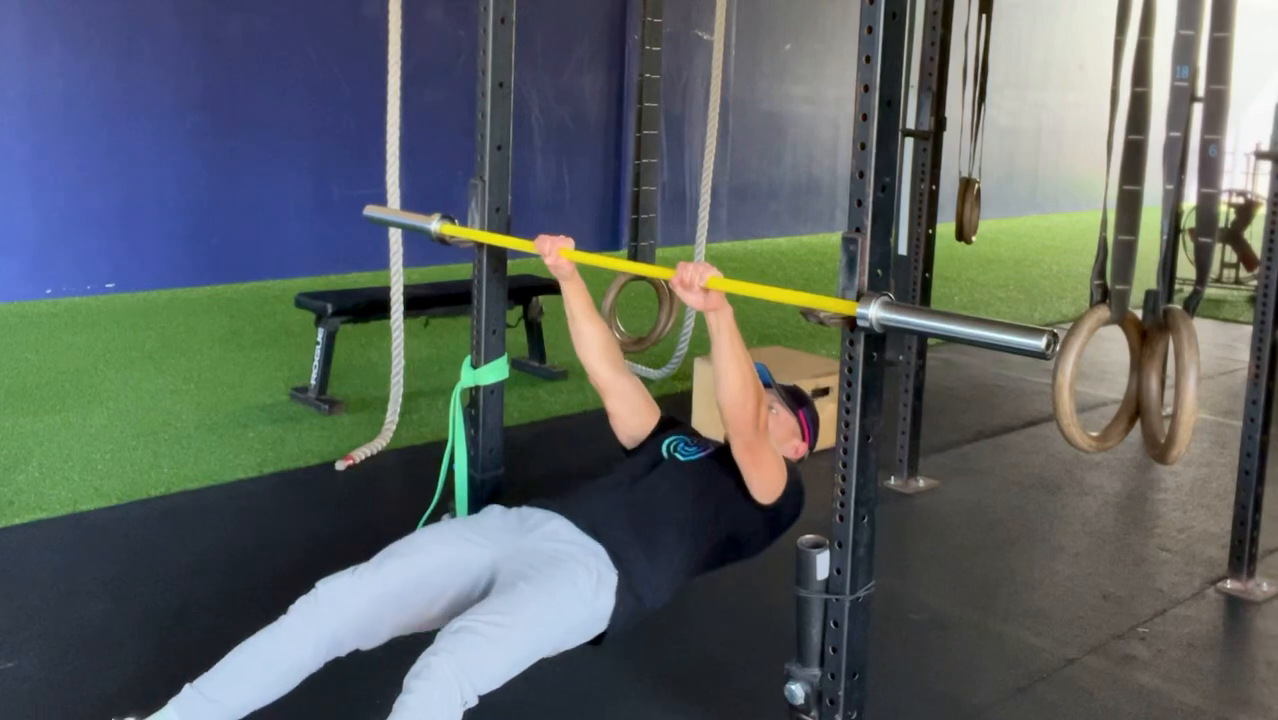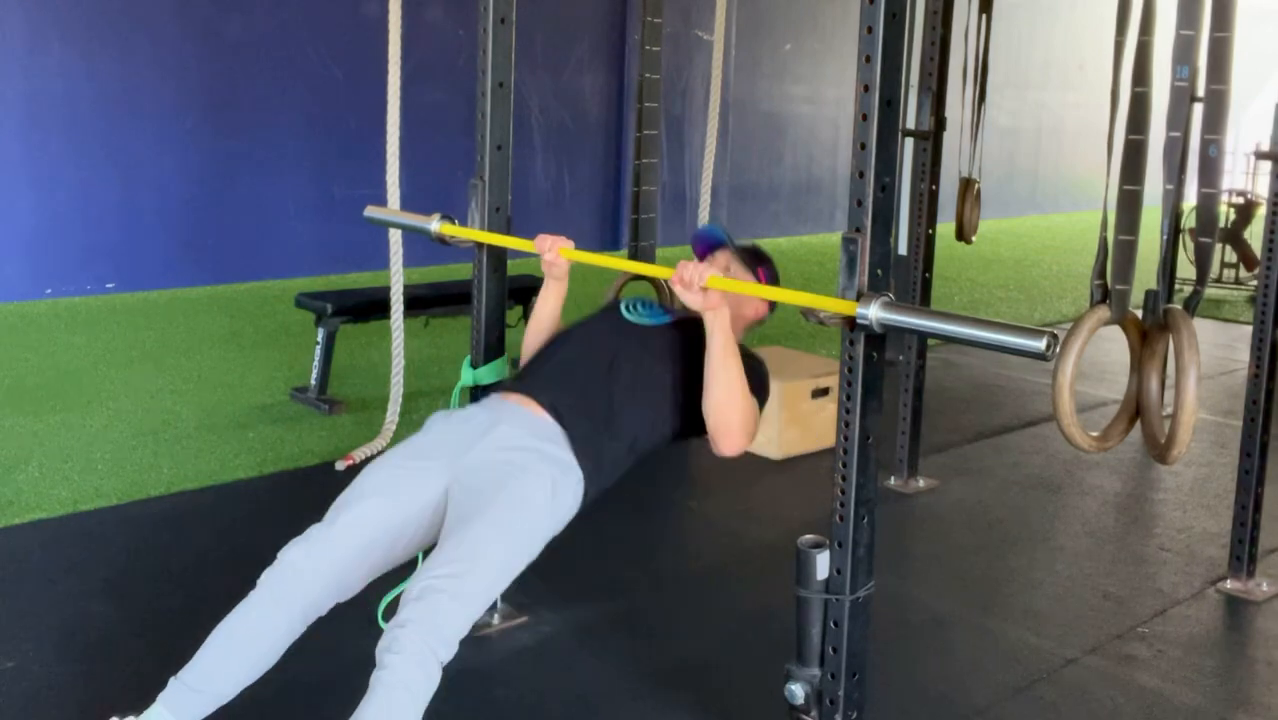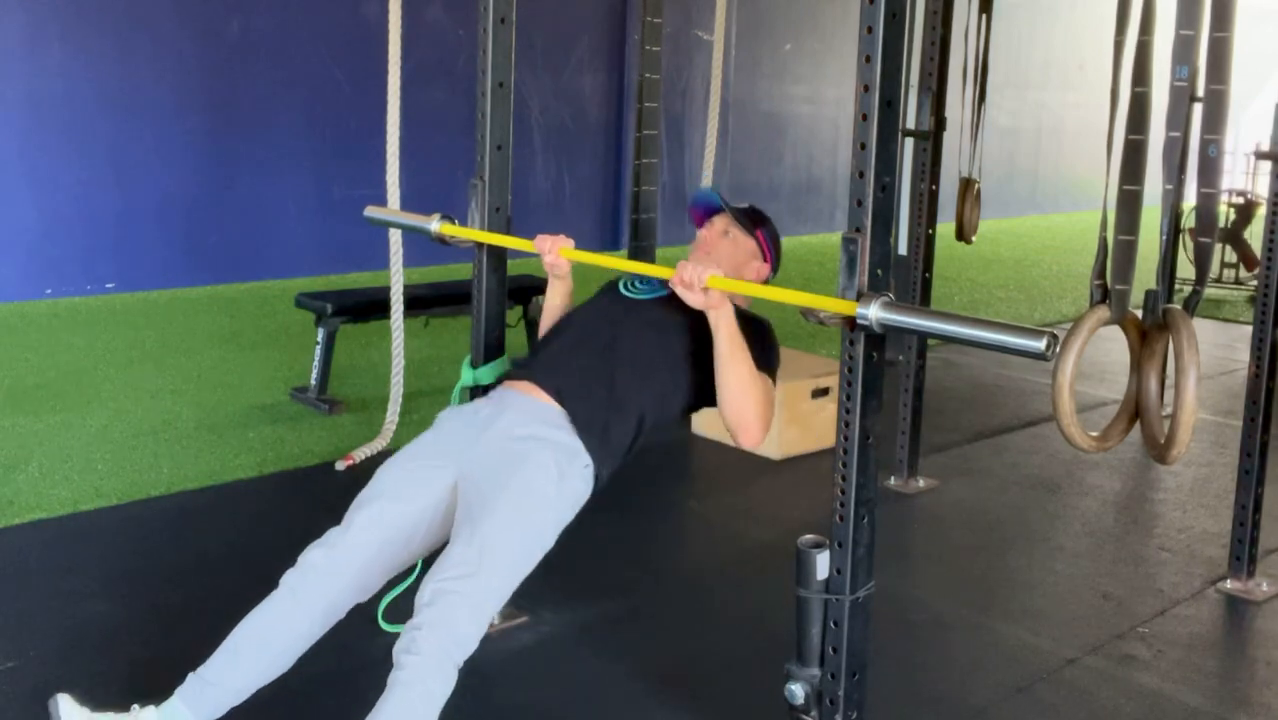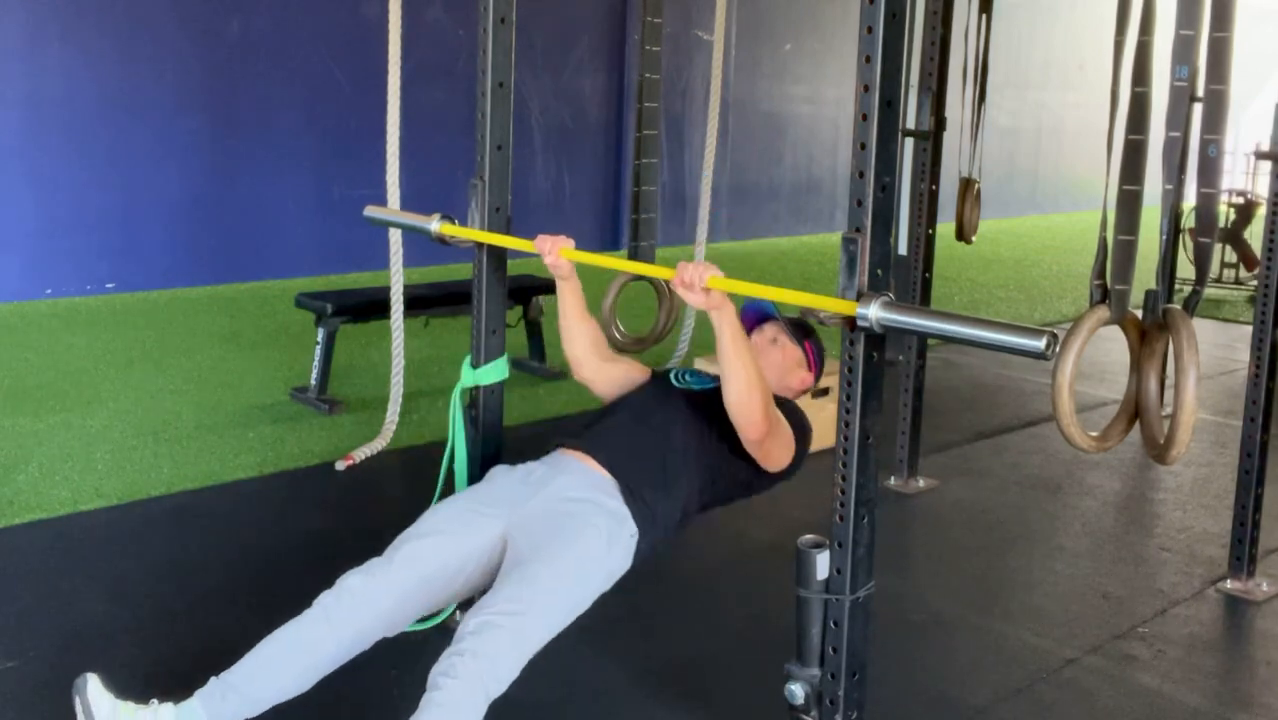
dt=0.4s
person 1, frame 1
left shoulder: (769, 493)
right shoulder: (675, 443)
left elbow: (743, 422)
right elbow: (608, 371)
left wrist: (718, 311)
right wrist: (569, 277)
left hip: (592, 569)
right hip: (518, 525)
right knee: (338, 603)
person 1, frame 2
left shoulder: (736, 366)
right shoulder: (636, 311)
left elbow: (728, 439)
left wrist: (716, 314)
right wrist: (556, 278)
left hip: (544, 463)
right hip: (468, 427)
left knee: (421, 625)
right knee: (304, 568)
person 1, frame 3
left shoulder: (741, 331)
right shoulder: (638, 286)
left elbow: (749, 429)
left wrist: (719, 308)
right wrist: (560, 279)
left hip: (549, 452)
right hip: (474, 421)
left knee: (441, 625)
right knee: (329, 570)
person 1, frame 4
left shoulder: (781, 433)
right shoulder: (680, 381)
left elbow: (754, 427)
right elbow: (589, 364)
left wrist: (720, 312)
right wrist: (565, 276)
left hip: (598, 515)
right hip: (524, 482)
left knee: (479, 655)
right knee: (367, 596)
